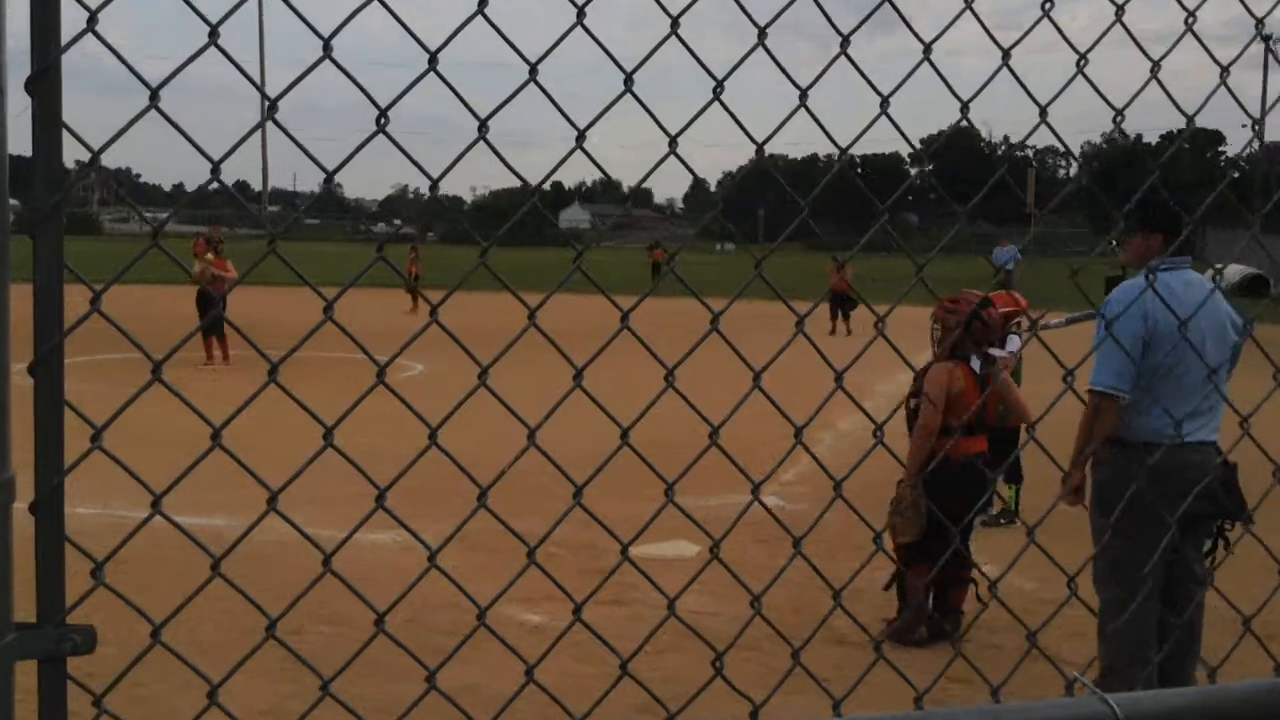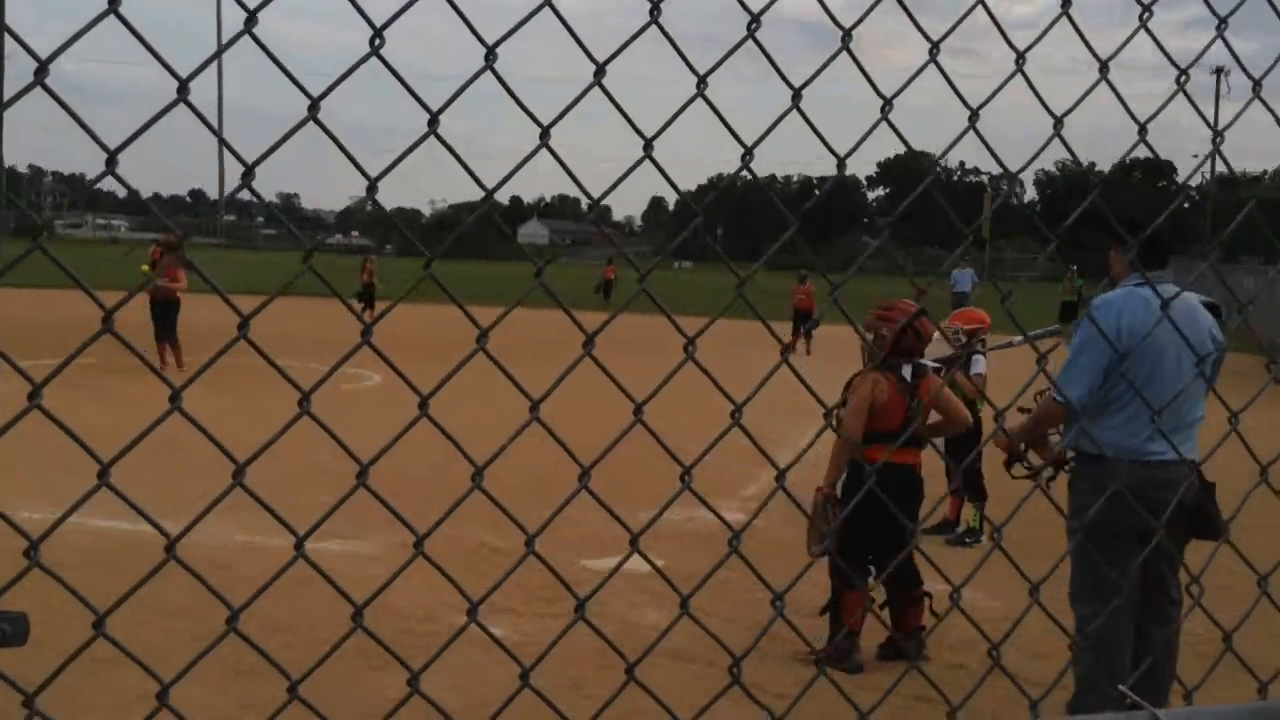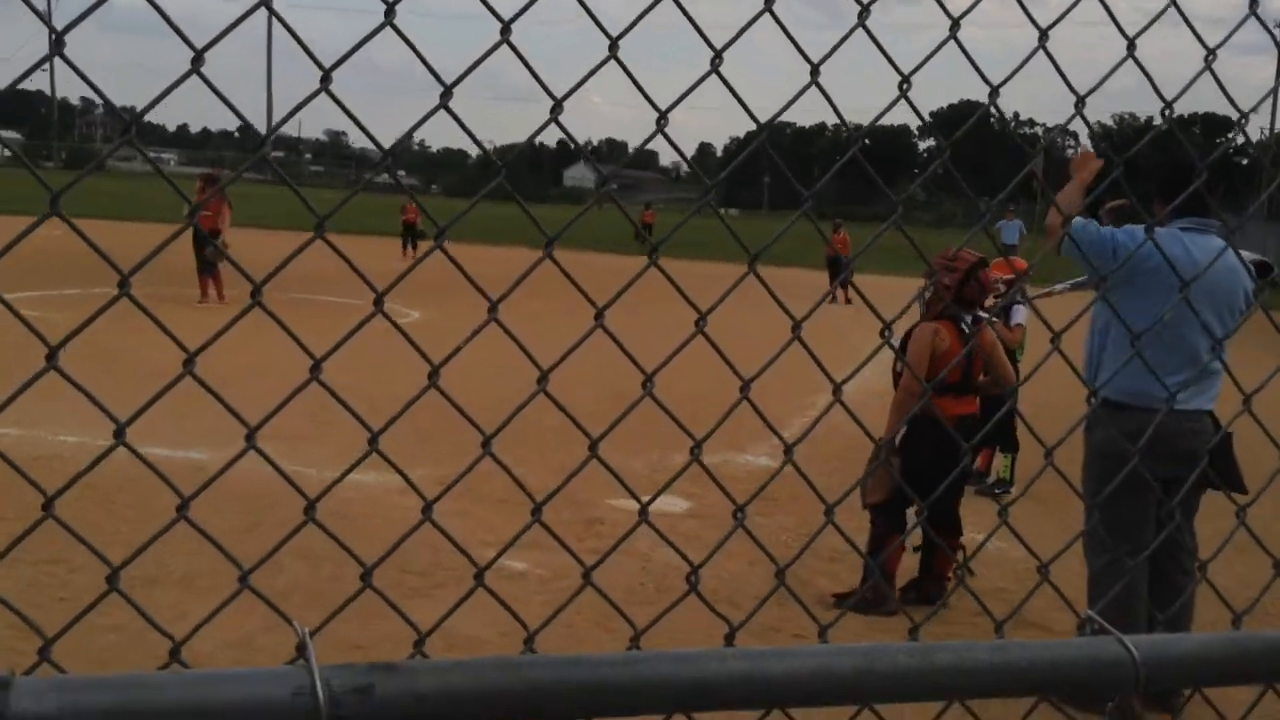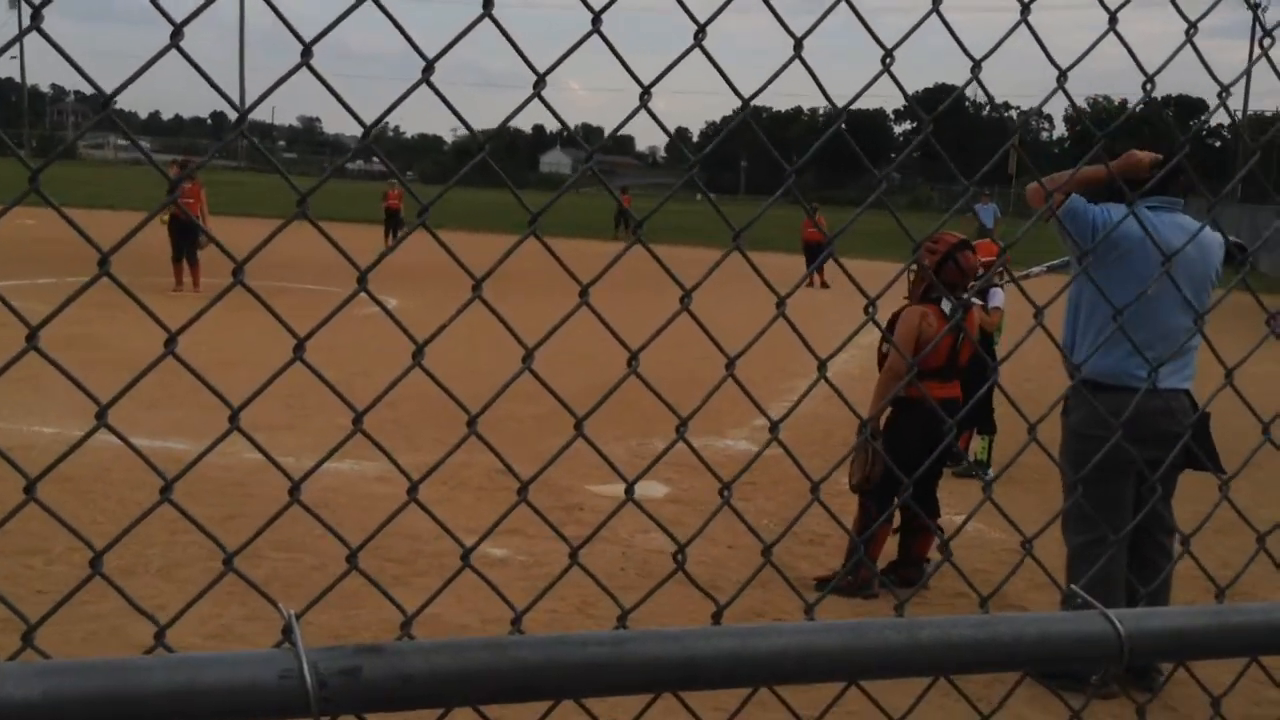
dt=1s
person 1, frame 1
left shoulder: (1130, 298)
right shoulder: (1220, 302)
left elbow: (1108, 397)
right elbow: (1216, 384)
left wrist: (1078, 465)
left hip: (1136, 463)
right hip: (1201, 462)
left knee: (1127, 590)
right knee: (1185, 586)
left ankle: (1126, 699)
person 1, frame 2
left shoulder: (1108, 309)
right shoulder: (1202, 317)
left elbow: (1067, 401)
right elbow: (1193, 394)
left wrist: (1017, 436)
left hip: (1110, 477)
right hip: (1177, 478)
left knee: (1103, 608)
right knee: (1160, 604)
left ankle: (1099, 711)
right ankle: (1149, 710)
person 1, frame 3
left shoulder: (1139, 248)
right shoulder: (1237, 267)
left elbow: (1057, 226)
left wrist: (1082, 176)
left hip: (1128, 423)
right hip: (1194, 427)
left knee: (1119, 554)
right knee: (1174, 553)
person 1, frame 4
left shoulder: (1111, 226)
right shoulder: (1210, 242)
left elbow: (1038, 192)
left wrist: (1109, 170)
left hip: (1106, 404)
right hip: (1172, 407)
left knee: (1096, 535)
right knee: (1153, 534)
left ankle: (1092, 662)
right ankle: (1142, 658)
person 2, frame 1
left shoulder: (943, 371)
right shoulder: (993, 372)
left elbow: (927, 428)
right elbow: (1020, 414)
left wrist: (909, 476)
left hip: (941, 468)
right hip: (975, 468)
left knee: (914, 542)
right knee: (955, 543)
left ankle: (912, 621)
right ankle: (948, 620)
person 2, frame 2
left shoulder: (869, 381)
right shoulder: (928, 380)
left elbow: (849, 438)
right elbow: (962, 420)
left wrist: (829, 484)
left hip: (869, 480)
right hip: (908, 479)
left knee: (849, 560)
right knee: (900, 559)
left ankle: (844, 646)
right ankle: (910, 637)
person 2, frame 3
left shoulder: (929, 331)
right shoulder: (983, 333)
left elbow: (909, 389)
right elbow: (1006, 380)
left wrist: (888, 437)
left hip: (929, 430)
right hip: (964, 430)
left knee: (889, 505)
right knee: (943, 508)
left ankle: (877, 589)
right ankle: (932, 584)
person 2, frame 4
left shoulder: (916, 314)
right shoulder: (968, 315)
left elbow: (894, 370)
left wrist: (872, 418)
left hip: (914, 411)
right hip: (948, 410)
left knee: (878, 489)
right knee: (923, 490)
left ankle: (859, 573)
right ankle: (911, 566)
person 3, frame 1
left shoulder: (1012, 339)
left elbow: (1005, 368)
left wrist: (987, 349)
left knee: (1007, 455)
right knee: (989, 454)
left ankle: (1011, 510)
right ankle: (987, 503)
person 3, frame 2
left shoulder: (977, 358)
right shoulder: (957, 357)
left elbow: (973, 391)
left wrist: (955, 370)
left hip: (969, 423)
left knee: (971, 475)
right knee: (954, 472)
left ankle: (975, 529)
right ankle: (952, 520)
person 3, frame 3
left shoulder: (1017, 308)
right shoulder: (997, 308)
left elbow: (1014, 341)
left wrist: (993, 320)
left knee: (1005, 426)
right knee: (986, 423)
left ankle: (1005, 480)
right ankle: (983, 470)
person 3, frame 4
left shoulder: (994, 292)
right shoulder: (976, 288)
left elbow: (992, 324)
left wrist: (971, 304)
left hip: (984, 357)
left knee: (982, 408)
right knee: (963, 405)
left ankle: (983, 463)
right ankle: (961, 452)
